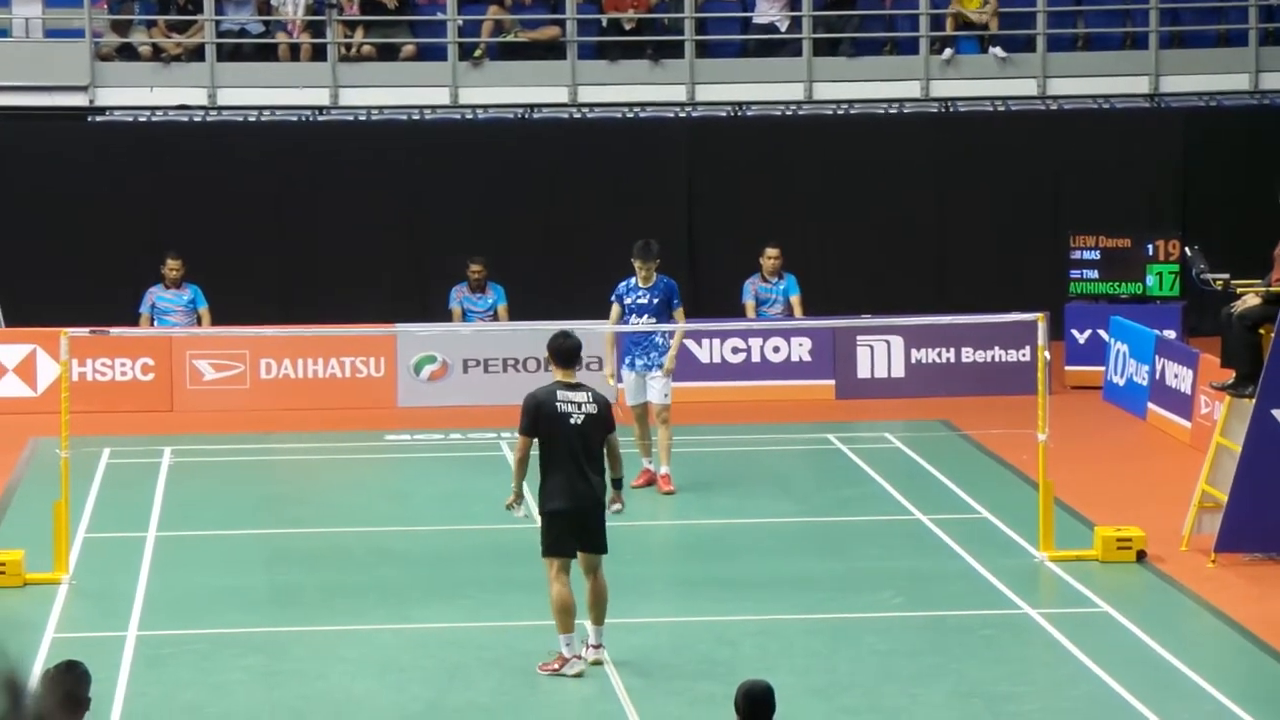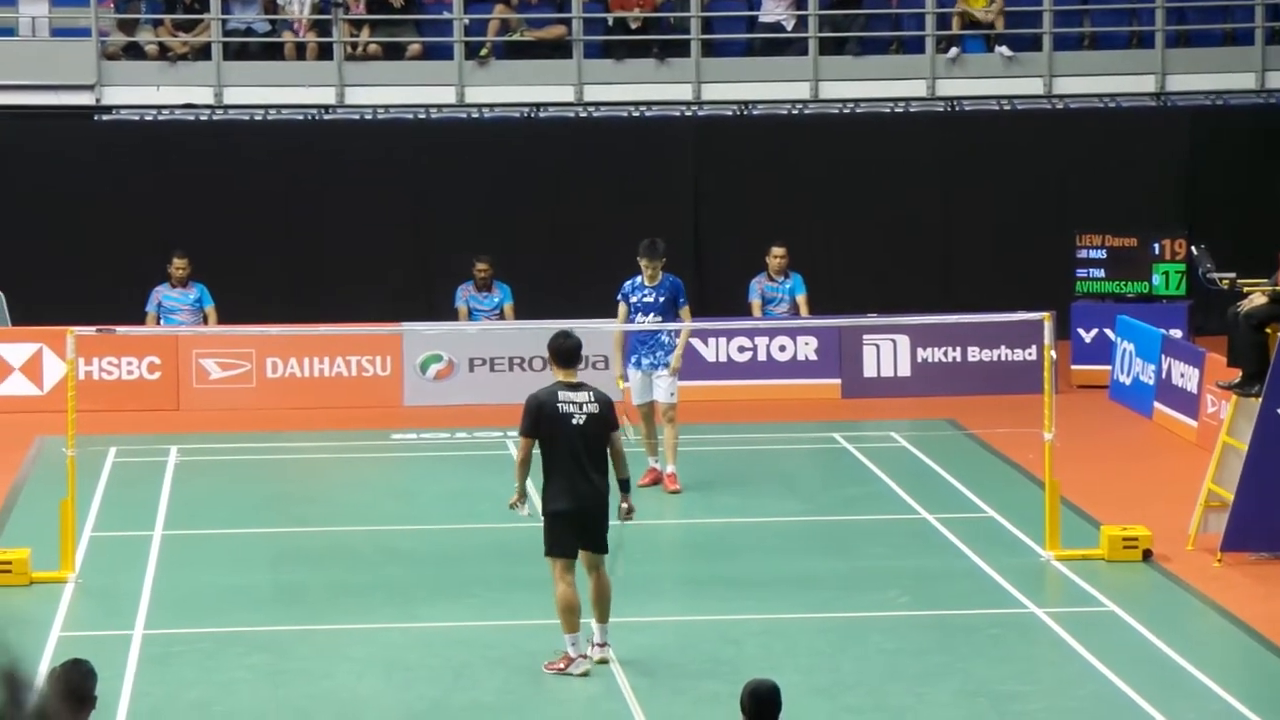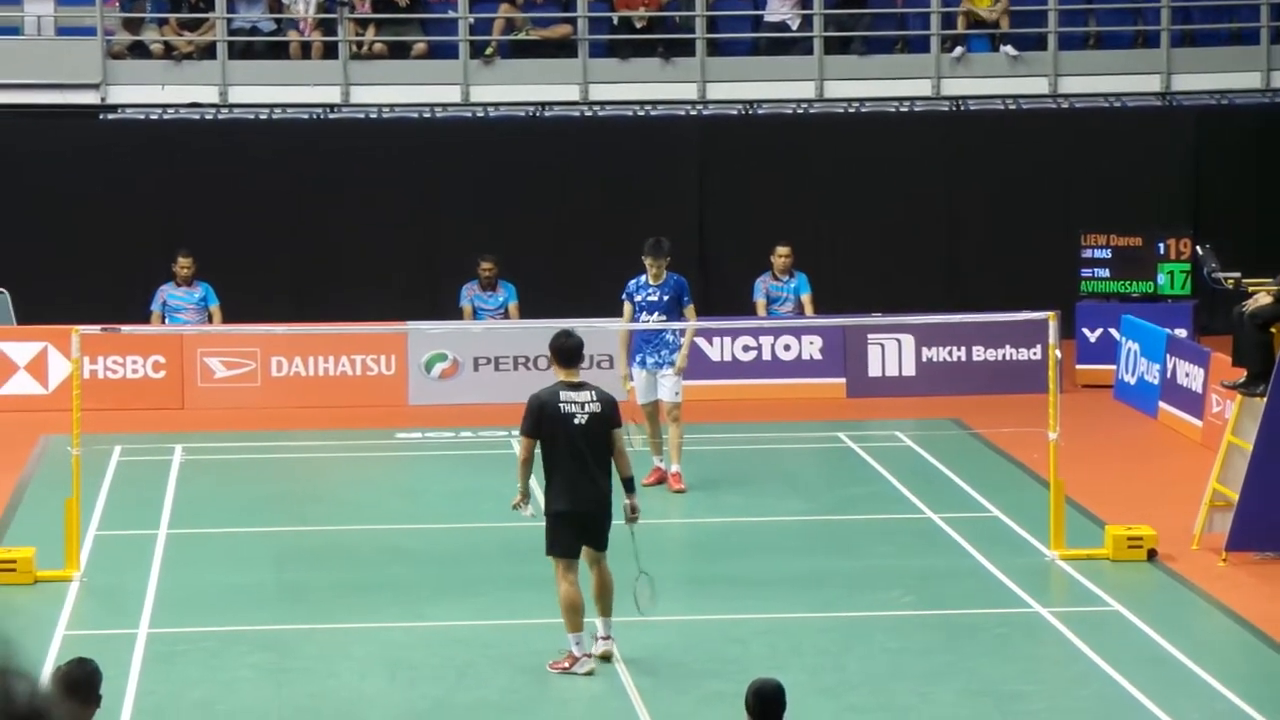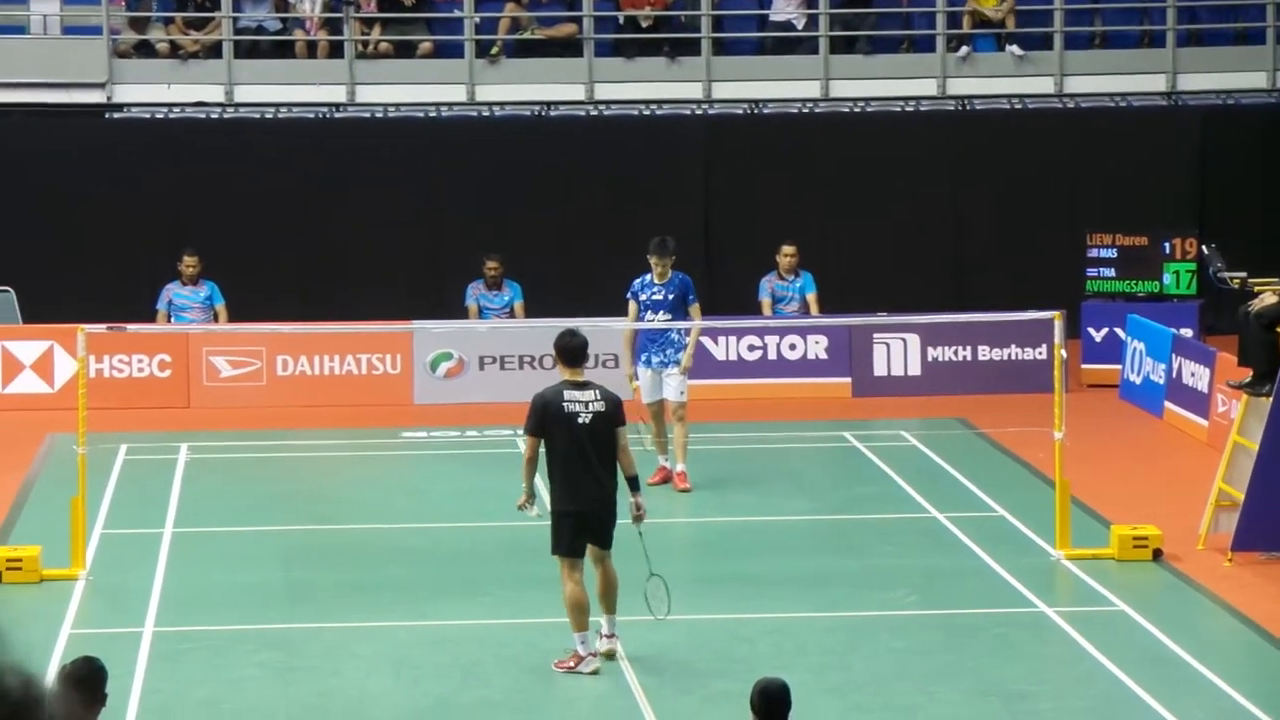
dt=0.1s
person 1, frame 1
left shoulder: (538, 399)
right shoulder: (600, 401)
left elbow: (522, 453)
right elbow: (614, 452)
left wrist: (517, 489)
right wrist: (617, 489)
left hip: (557, 501)
right hip: (594, 500)
left knee: (559, 574)
right knee: (594, 570)
left ankle: (570, 655)
right ankle: (595, 645)
person 1, frame 2
left shoulder: (539, 401)
right shoulder: (602, 400)
left elbow: (524, 454)
right elbow: (617, 451)
left wrist: (520, 489)
right wrist: (625, 492)
left hip: (560, 501)
right hip: (597, 499)
left knee: (563, 574)
right knee: (596, 568)
left ankle: (575, 655)
right ankle: (600, 643)
person 1, frame 3
left shoulder: (541, 401)
right shoulder: (605, 399)
left elbow: (526, 454)
right elbow: (619, 451)
left wrist: (523, 490)
right wrist: (630, 494)
left hip: (562, 502)
right hip: (599, 499)
left knee: (566, 573)
right knee: (598, 562)
left ankle: (579, 654)
right ankle: (605, 638)
person 1, frame 4
left shoulder: (545, 400)
right shoulder: (609, 398)
left elbow: (530, 454)
right elbow: (623, 450)
left wrist: (528, 490)
right wrist: (635, 493)
left hip: (567, 501)
right hip: (604, 498)
left knee: (571, 572)
right knee: (603, 559)
left ankle: (584, 653)
right ankle: (609, 636)
person 2, frame 1
left shoulder: (668, 286)
right shoulder: (623, 289)
left elbow: (680, 323)
right elbow: (612, 327)
left wrist: (671, 354)
right wrist: (609, 361)
left hip: (657, 361)
right hip: (631, 361)
left knee: (662, 415)
right knee: (638, 415)
left ankle: (664, 472)
right ankle: (647, 468)
person 2, frame 2
left shoulder: (674, 285)
right shoulder: (629, 287)
left elbow: (687, 321)
right elbow: (620, 326)
left wrist: (678, 353)
right wrist: (618, 363)
left hip: (664, 359)
right hip: (637, 360)
left knee: (668, 414)
right knee: (645, 414)
left ankle: (670, 471)
right ankle: (654, 467)
person 2, frame 3
left shoulder: (678, 284)
right shoulder: (633, 286)
left elbow: (691, 320)
right elbow: (626, 326)
left wrist: (683, 353)
right wrist: (624, 362)
left hip: (669, 359)
right hip: (641, 359)
left knee: (672, 413)
right knee: (649, 414)
left ankle: (675, 471)
right ankle: (658, 466)
person 2, frame 4
left shoulder: (683, 282)
right shoulder: (638, 285)
left elbow: (697, 319)
right elbow: (631, 325)
left wrist: (689, 352)
right wrist: (628, 361)
left hip: (674, 358)
right hip: (646, 358)
left knee: (678, 413)
right knee: (654, 413)
left ankle: (680, 470)
right ankle: (664, 465)
